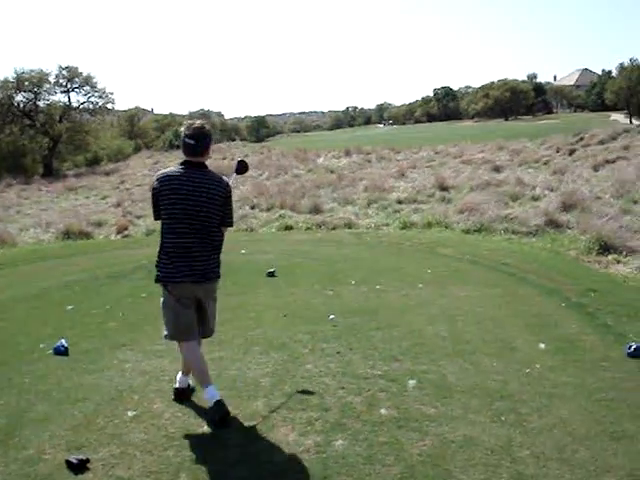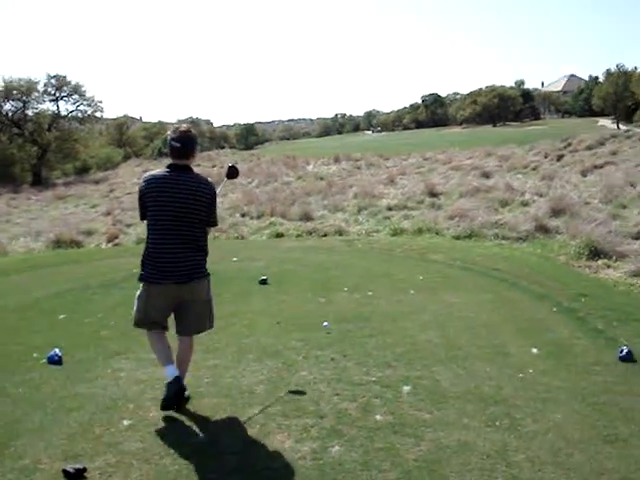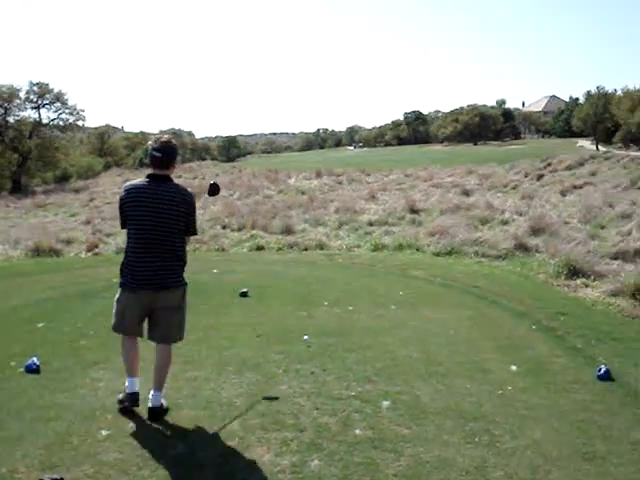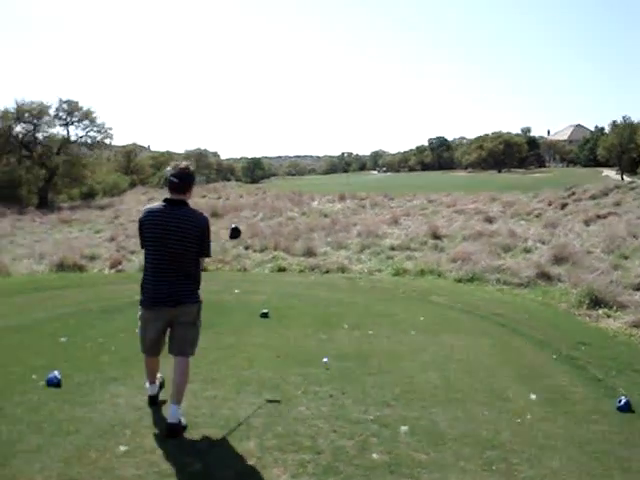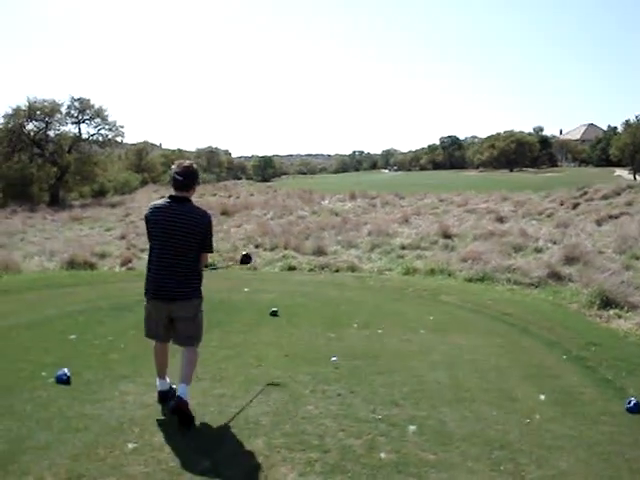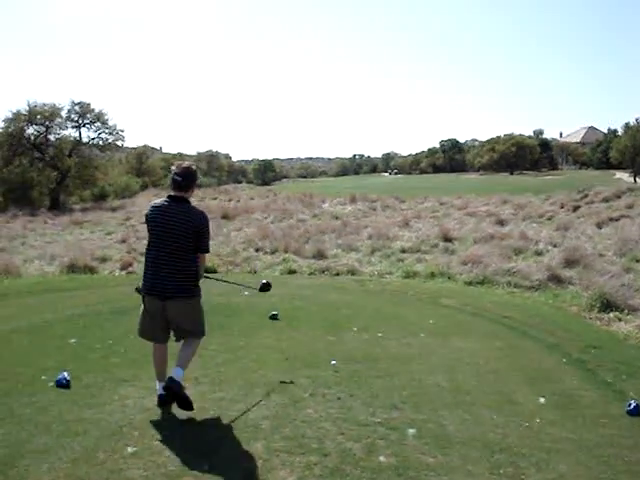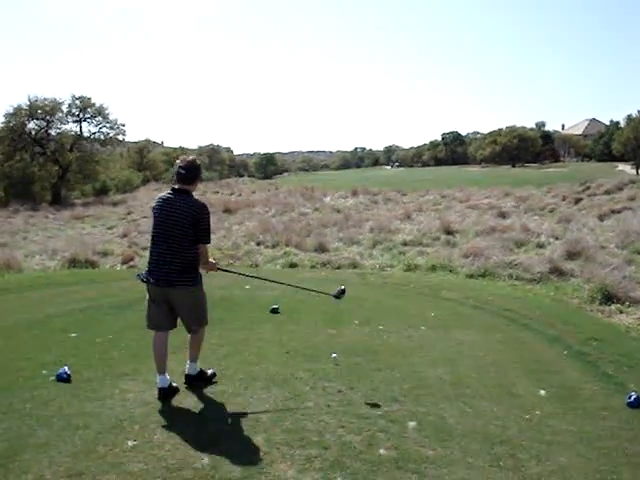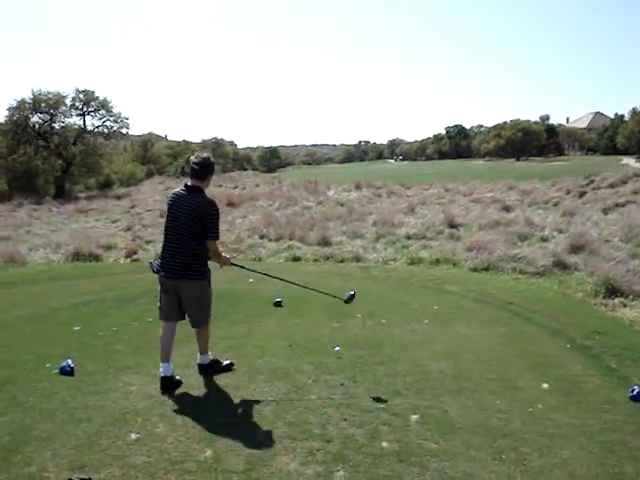
dt=0.2s
person 1, frame 1
left shoulder: (163, 179)
right shoulder: (221, 185)
left elbow: (161, 219)
right elbow: (223, 229)
left hip: (175, 272)
right hip: (208, 272)
left knee: (187, 339)
right knee: (196, 334)
left ankle: (215, 400)
right ankle: (184, 382)
person 1, frame 2
left shoulder: (149, 181)
right shoulder: (206, 187)
left elbow: (147, 220)
right elbow: (207, 229)
left hip: (158, 271)
right hip: (194, 272)
left knee: (152, 325)
right knee: (187, 332)
left ankle: (172, 377)
right ankle: (178, 385)
person 1, frame 3
left shoulder: (129, 191)
right shoulder: (185, 197)
left elbow: (127, 228)
right elbow: (186, 238)
left hip: (135, 278)
right hip: (170, 280)
left knee: (128, 333)
right knee: (164, 342)
left ankle: (132, 388)
right ankle: (156, 400)
person 1, frame 4
left shoulder: (148, 214)
right shoulder: (200, 220)
left elbow: (147, 250)
right elbow: (201, 261)
left hip: (153, 296)
right hip: (186, 298)
left knee: (151, 350)
right knee: (182, 357)
left ankle: (152, 390)
right ankle: (174, 417)
person 1, frame 5
left shoulder: (153, 210)
right shoulder: (202, 217)
left elbow: (154, 244)
right elbow: (204, 259)
left hip: (157, 289)
right hip: (188, 292)
left knee: (160, 341)
right knee: (189, 346)
left ankle: (163, 388)
right ankle: (181, 396)
person 1, frame 6
left shoulder: (153, 210)
right shoulder: (199, 217)
left elbow: (157, 243)
right elbow: (201, 259)
left hip: (153, 287)
right hip: (185, 290)
left knee: (159, 340)
right knee: (193, 336)
left ankle: (162, 390)
right ankle: (175, 378)
person 1, frame 7
left shoulder: (159, 202)
right shoulder: (199, 208)
right elbow: (201, 248)
right wrist: (207, 264)
left hip: (157, 276)
right hip: (186, 279)
left knee: (160, 330)
right knee: (198, 324)
left ankle: (163, 383)
right ankle: (192, 372)
person 1, frame 8
left shoulder: (174, 196)
right shoulder: (208, 205)
right elbow: (211, 244)
right wrist: (221, 259)
left hip: (168, 270)
right hip: (194, 273)
left knee: (168, 322)
right knee: (201, 321)
left ankle: (166, 372)
right ankle: (205, 361)
